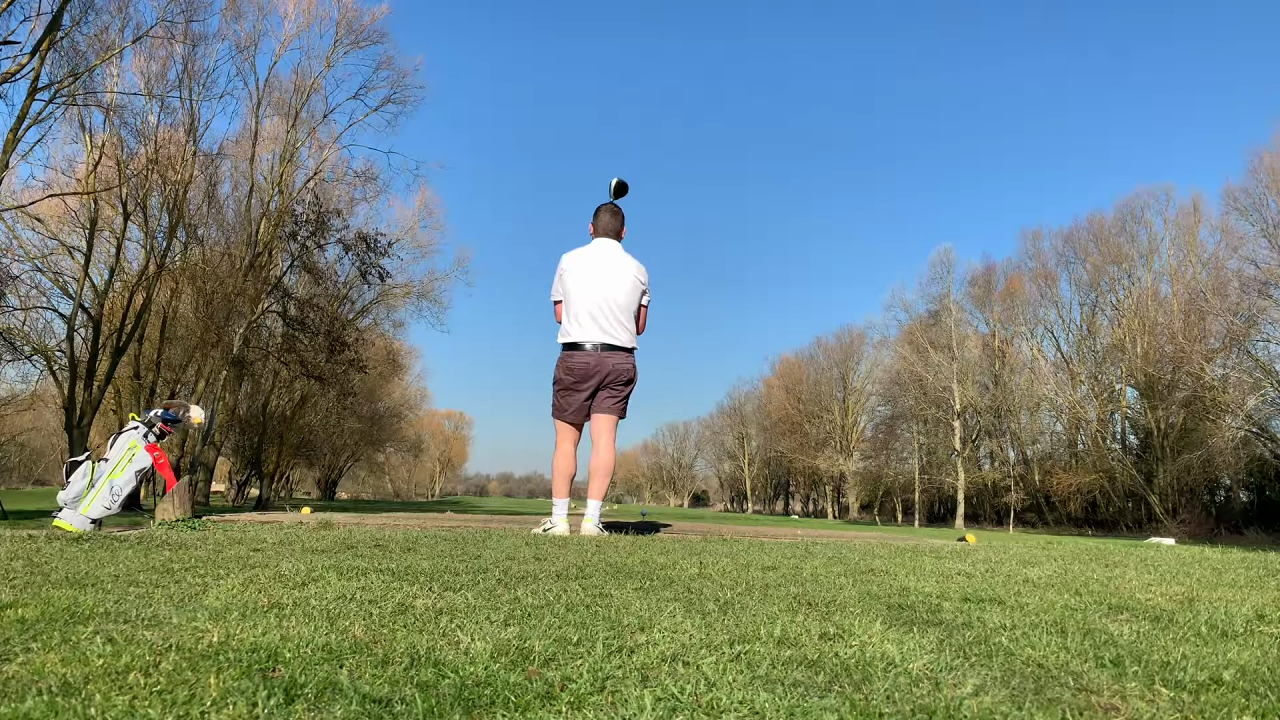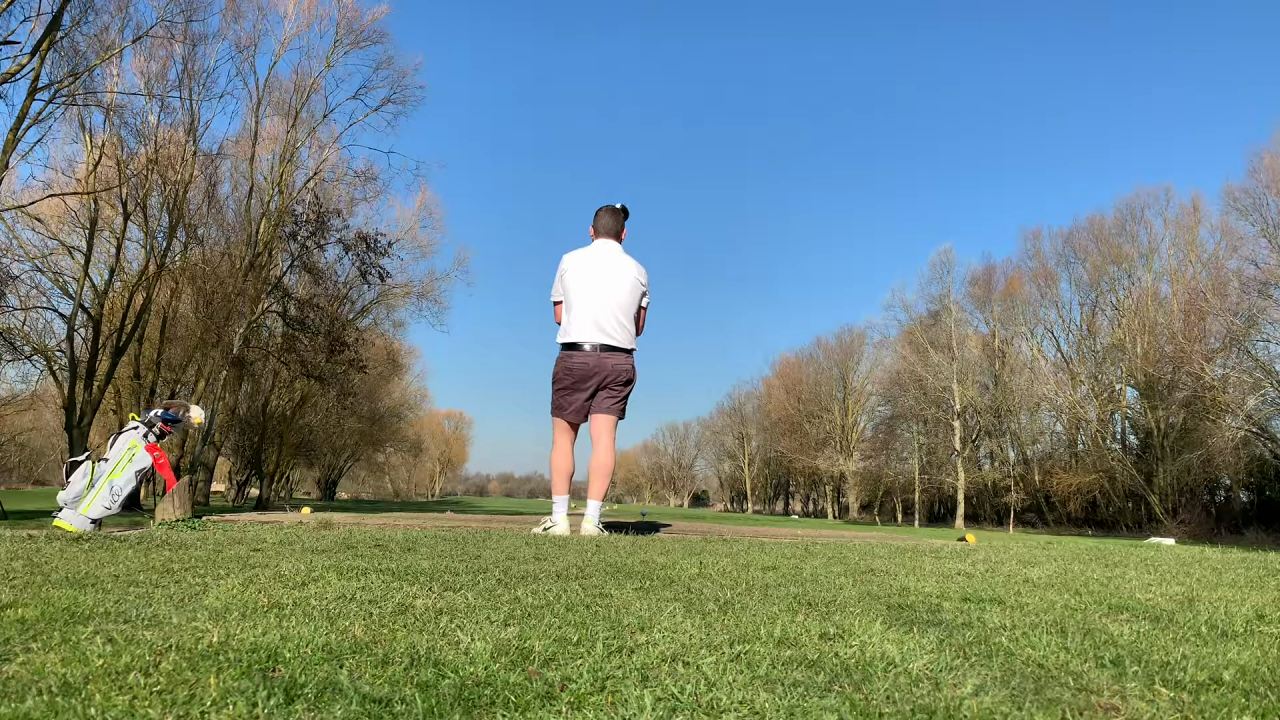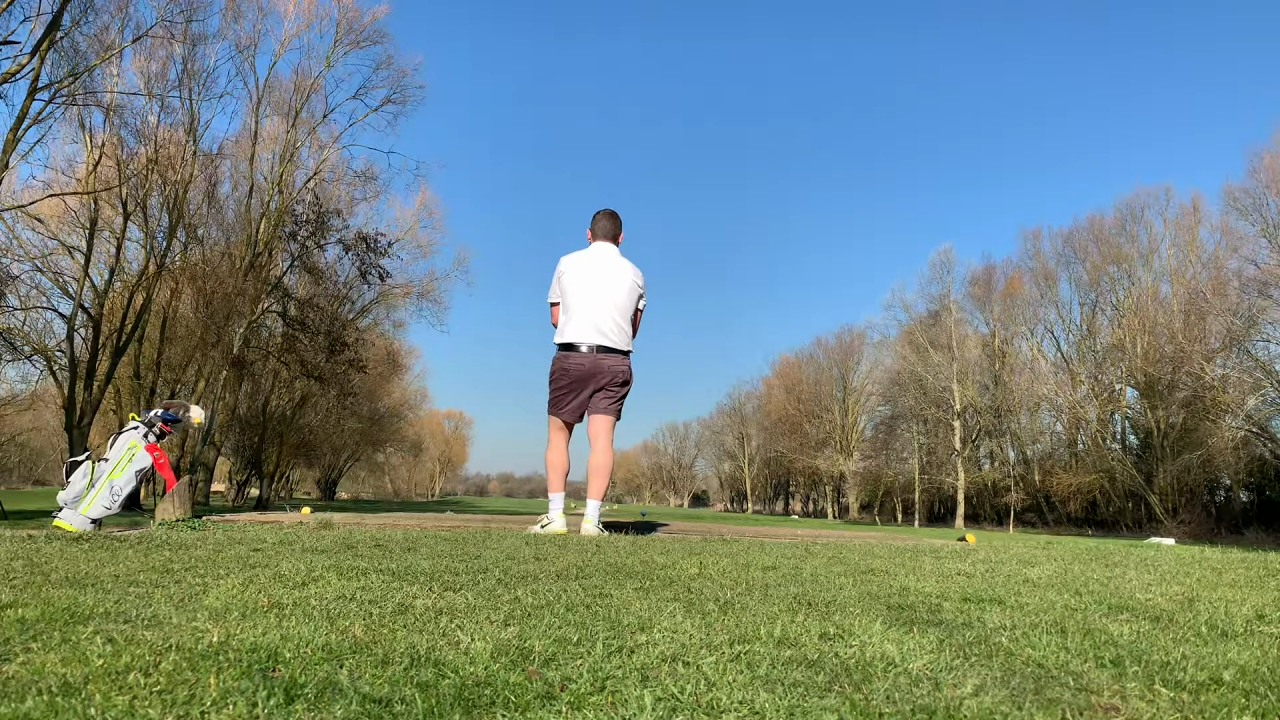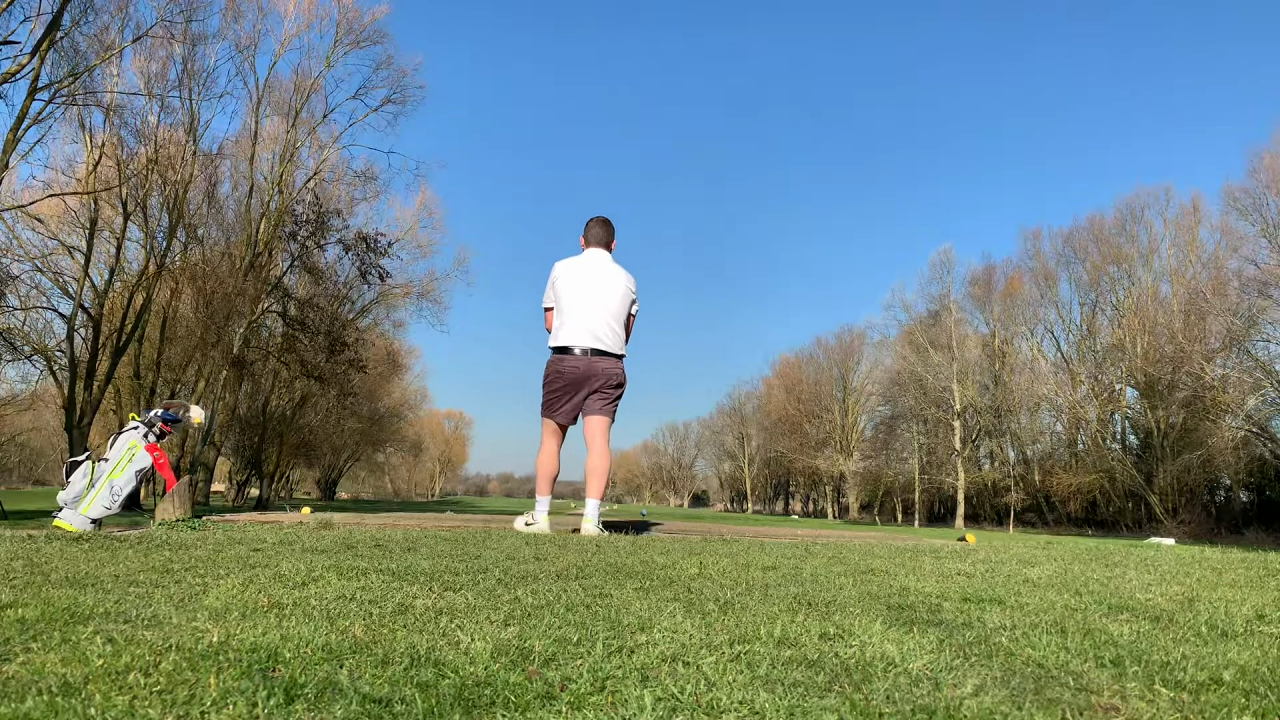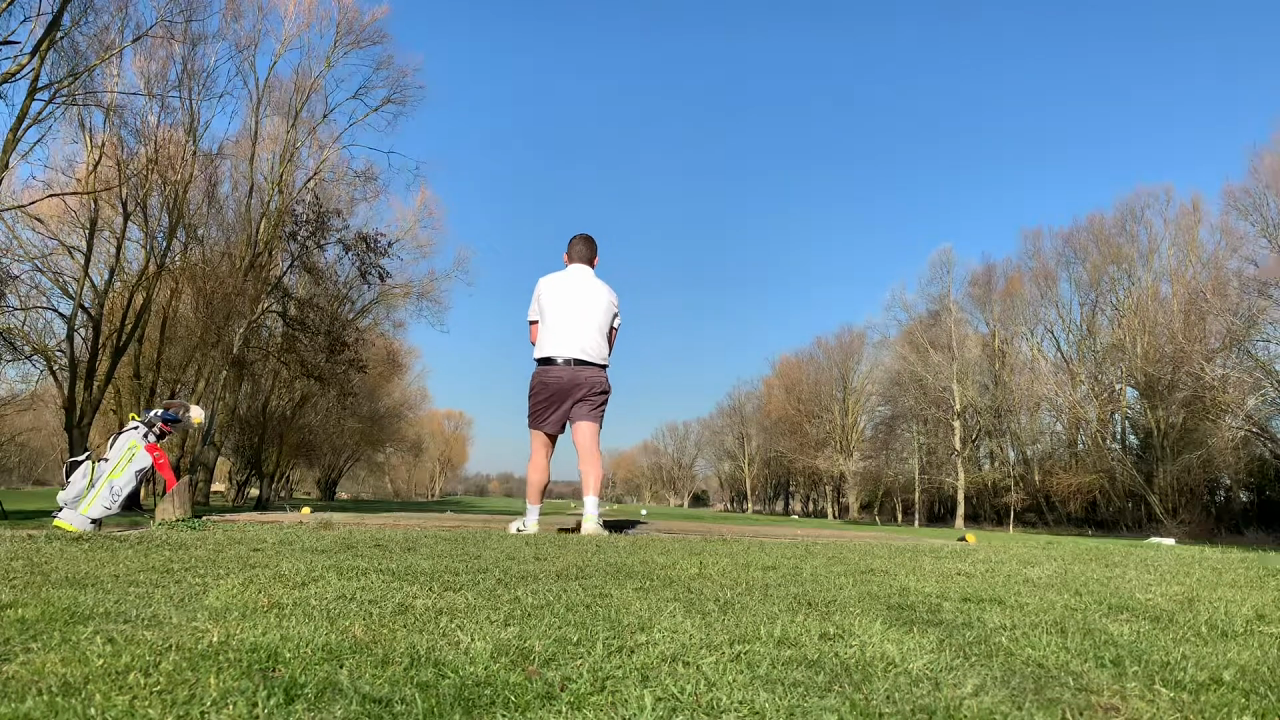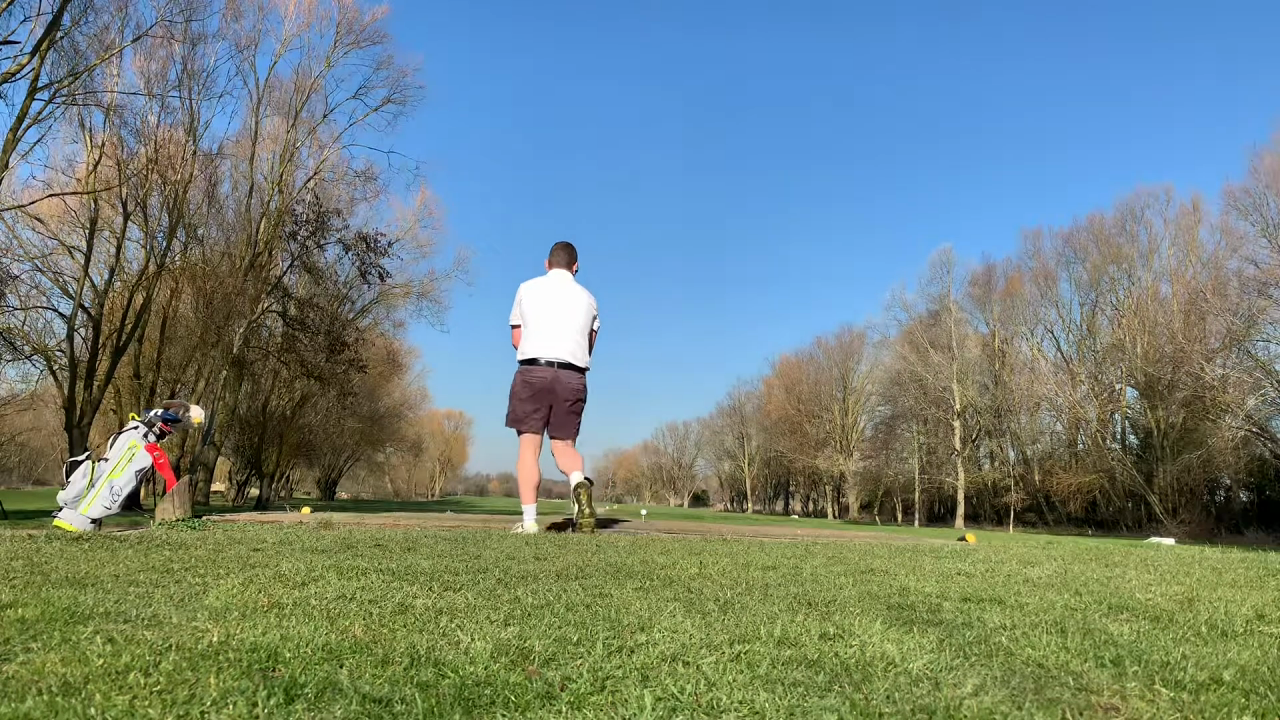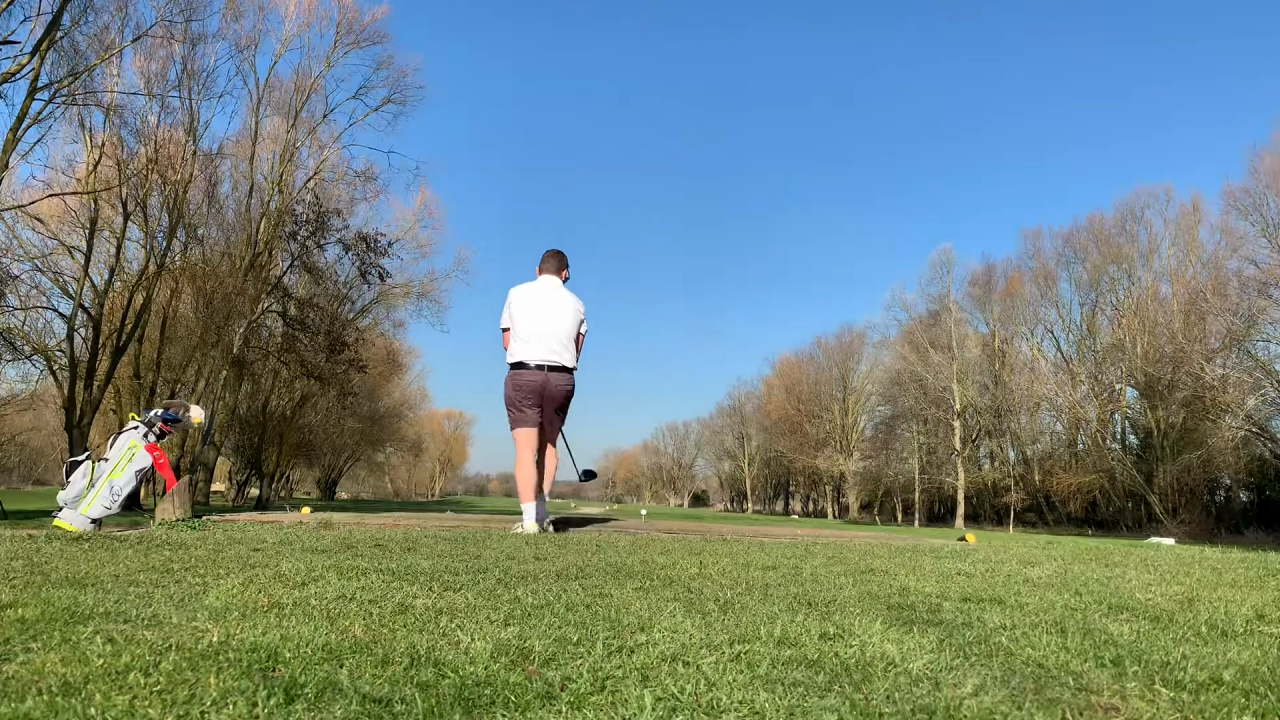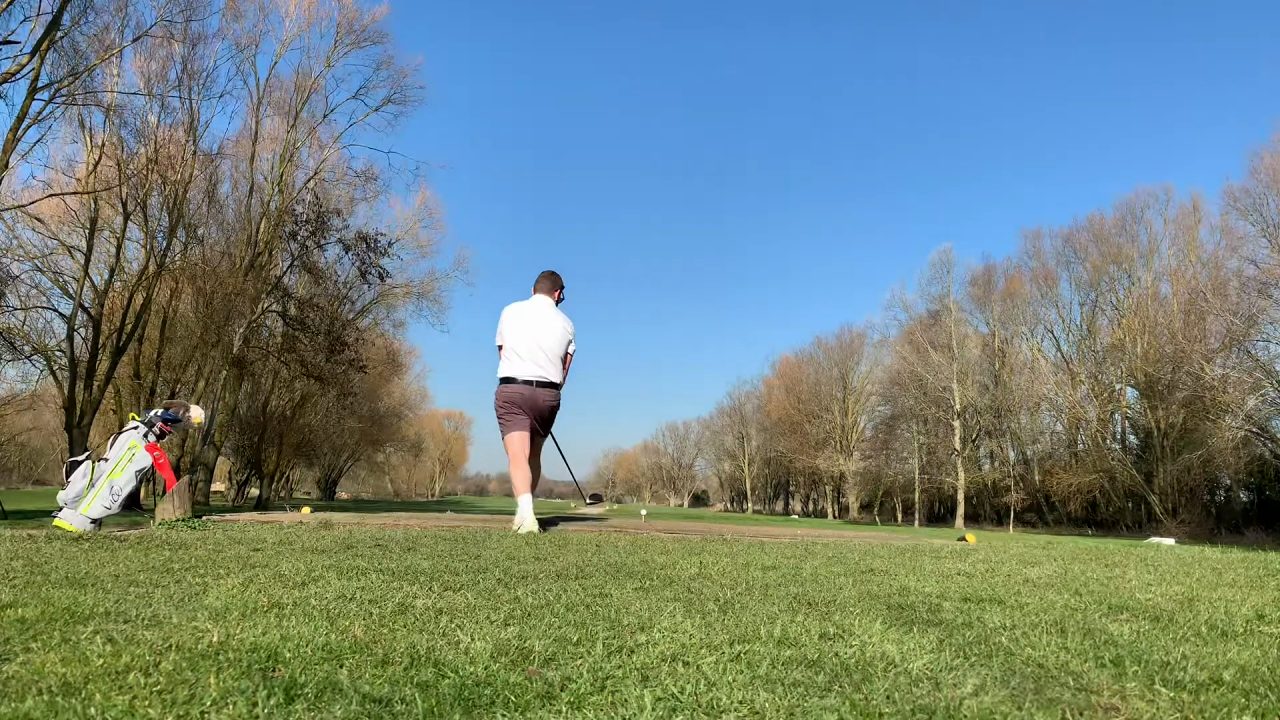
dt=0.2s
person 1, frame 1
left shoulder: (569, 260)
right shoulder: (637, 269)
left elbow: (560, 314)
right elbow: (640, 325)
left hip: (575, 357)
right hip: (619, 360)
left knee: (566, 441)
right knee: (604, 439)
left ankle: (558, 519)
right ankle: (591, 519)
person 1, frame 2
left shoulder: (570, 261)
right shoulder: (637, 271)
left elbow: (559, 315)
right elbow: (638, 326)
left hip: (575, 358)
right hip: (618, 361)
left knee: (563, 438)
right knee: (604, 439)
left ankle: (559, 518)
right ankle: (592, 519)
person 1, frame 3
left shoulder: (567, 263)
right shoulder: (634, 273)
left elbow: (556, 317)
left hip: (572, 358)
right hip: (615, 362)
left knee: (558, 436)
right knee: (602, 440)
left ankle: (555, 515)
right ankle: (591, 519)
person 1, frame 4
left shoulder: (561, 268)
right shoulder: (626, 279)
left elbow: (550, 323)
left hip: (565, 361)
right hip: (608, 366)
left knee: (551, 441)
right knee: (598, 442)
left ankle: (540, 516)
right ankle: (591, 519)
person 1, frame 5
left shoulder: (546, 283)
right shoulder: (608, 293)
left elbow: (535, 337)
right elbow: (609, 344)
left hip: (550, 372)
right hip: (592, 375)
left knee: (541, 451)
right knee: (589, 448)
left ankle: (530, 520)
right ankle: (591, 516)
person 1, frame 6
left shoulder: (527, 288)
right shoulder: (587, 298)
left elbow: (517, 340)
right elbow: (589, 347)
left hip: (533, 373)
right hip: (572, 377)
left knee: (529, 450)
right knee: (565, 449)
left ankle: (528, 520)
right ankle: (578, 482)
person 1, frame 7
left shoulder: (516, 293)
right shoulder: (575, 303)
left elbow: (507, 342)
right elbow: (576, 350)
left hip: (523, 376)
right hip: (561, 379)
left knee: (525, 450)
right knee: (548, 446)
left ankle: (529, 520)
right ankle: (541, 513)
person 1, frame 8
left shoulder: (510, 311)
right shoulder: (565, 323)
left elbow: (502, 354)
right elbow: (564, 370)
left hip: (512, 390)
right hip: (548, 392)
left knee: (518, 457)
right knee: (533, 455)
left ankle: (526, 515)
right ankle: (525, 513)
